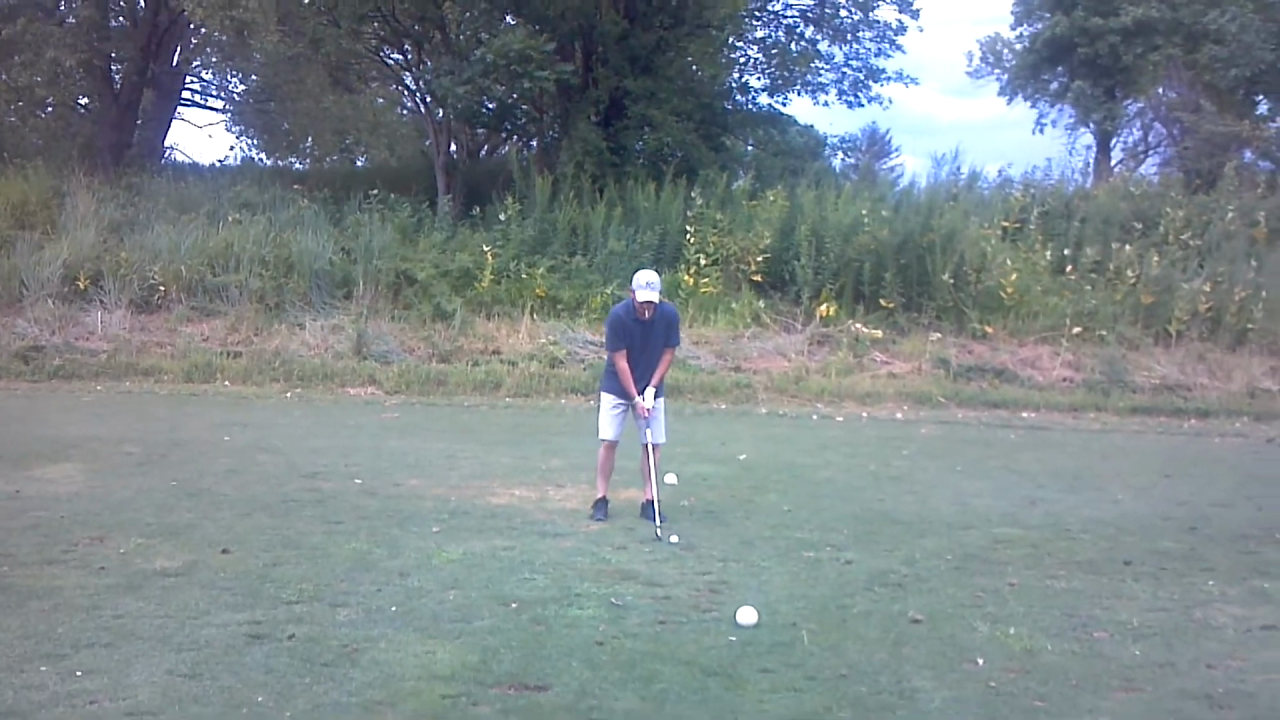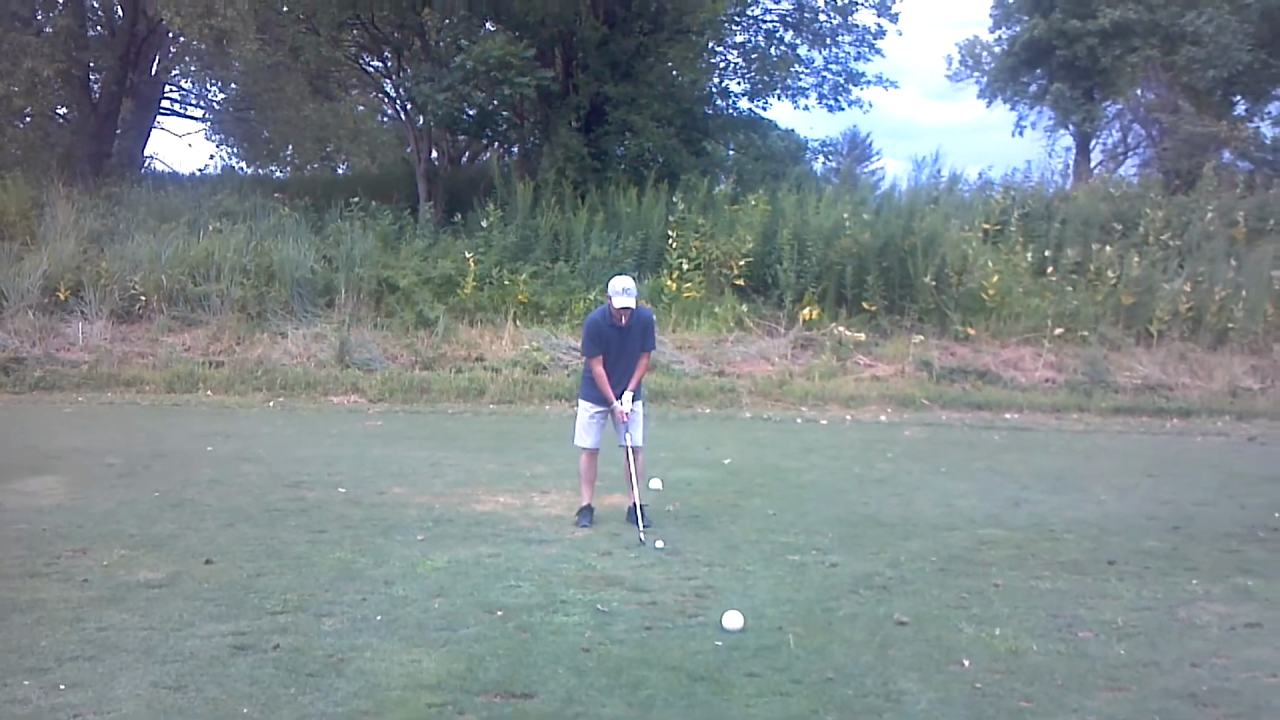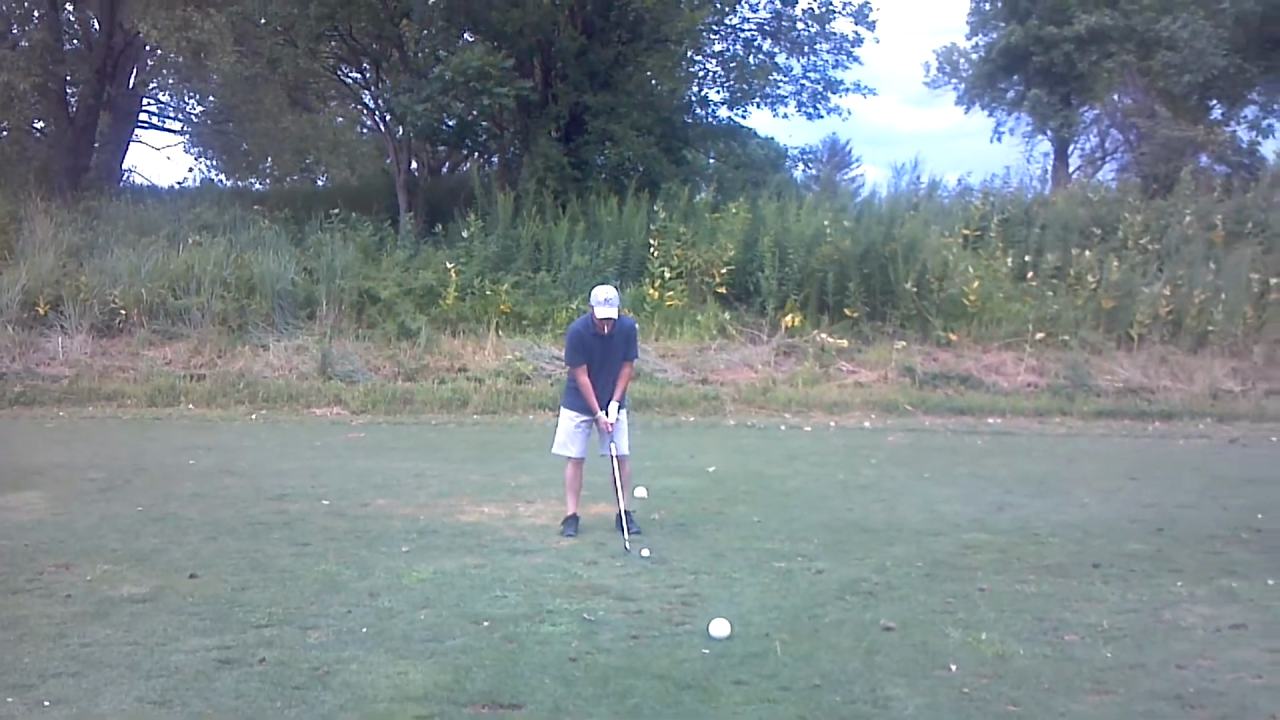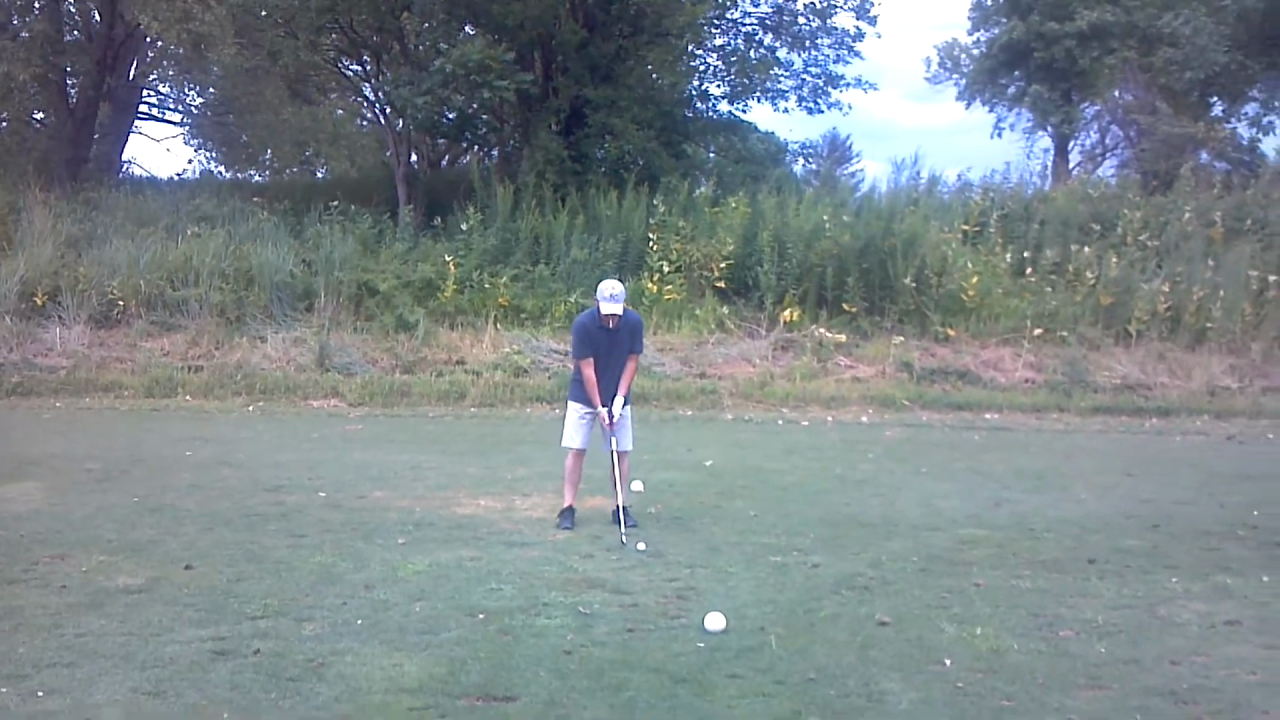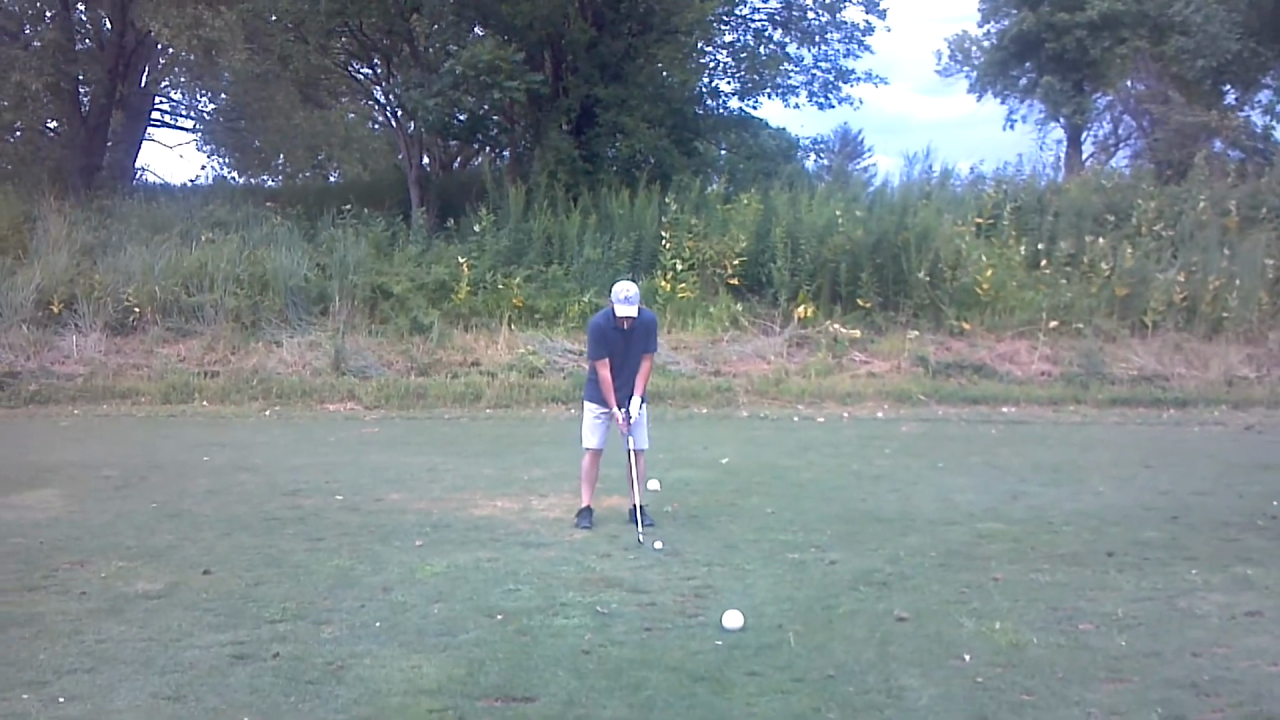
dt=0.2s
person 1, frame 1
left shoulder: (669, 315)
right shoulder: (617, 316)
left elbow: (668, 354)
right elbow: (620, 361)
left wrist: (651, 389)
right wrist: (635, 398)
left hip: (651, 389)
right hip: (616, 388)
left knee: (652, 444)
right knee: (608, 441)
left ankle: (648, 501)
right ankle: (601, 499)
person 1, frame 2
left shoulder: (645, 318)
right shoulder: (594, 322)
left elbow: (644, 358)
right elbow: (596, 367)
left wrist: (629, 393)
right wrist: (613, 403)
left hip: (630, 394)
right hip: (595, 395)
left knee: (634, 448)
right knee: (590, 449)
left ankle: (635, 505)
right ankle: (586, 506)
person 1, frame 3
left shoulder: (628, 327)
right shoulder: (577, 331)
left elbow: (627, 367)
right elbow: (580, 376)
left wrist: (614, 403)
right wrist: (597, 413)
left hip: (613, 403)
right hip: (579, 404)
left knee: (621, 456)
right knee: (575, 458)
left ankle: (624, 513)
right ankle: (571, 516)
person 1, frame 4
left shoulder: (634, 322)
right shoulder: (583, 323)
left elbow: (632, 361)
right elbow: (586, 369)
left wrist: (620, 397)
right wrist: (598, 407)
left hip: (617, 397)
right hip: (584, 397)
left knee: (621, 452)
right knee: (576, 450)
left ankle: (620, 507)
right ankle: (568, 508)
person 1, frame 5
left shoulder: (649, 321)
right shoulder: (598, 324)
left elbow: (646, 361)
right elbow: (603, 369)
left wrist: (636, 398)
right wrist: (613, 409)
left hip: (633, 396)
right hip: (599, 397)
left knee: (637, 450)
right knee: (593, 450)
left ankle: (636, 506)
right ankle: (585, 508)
